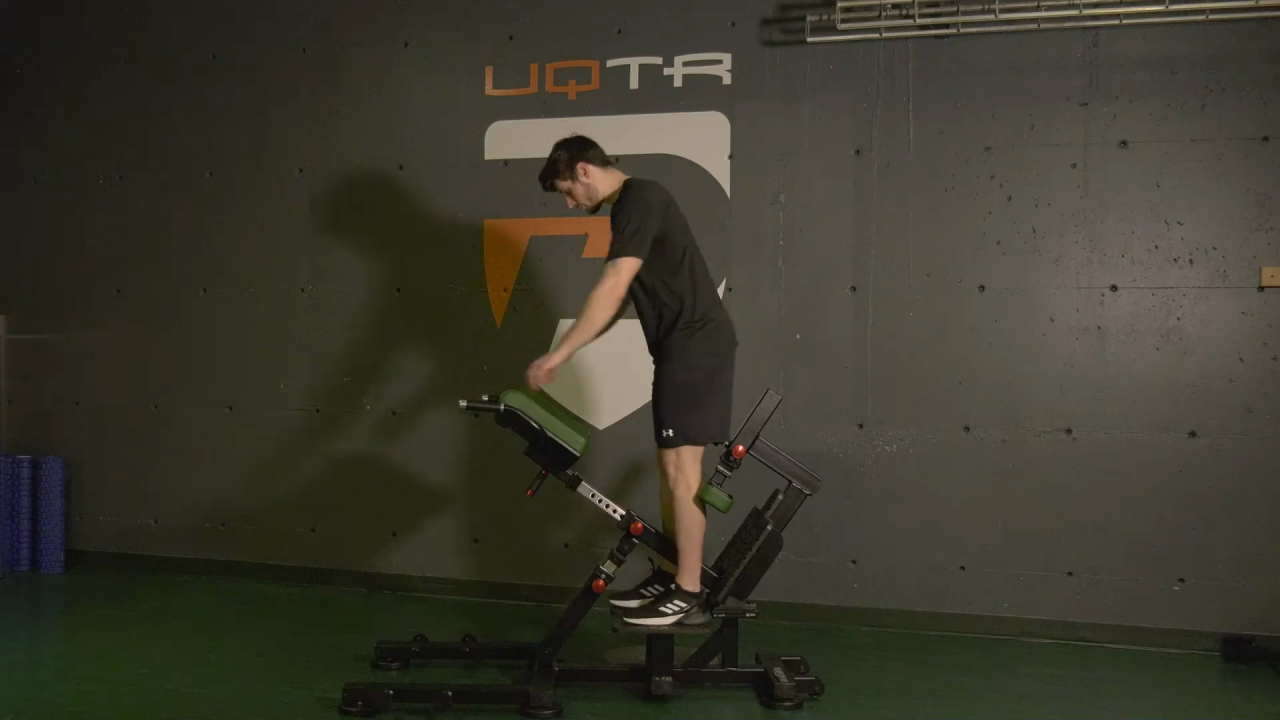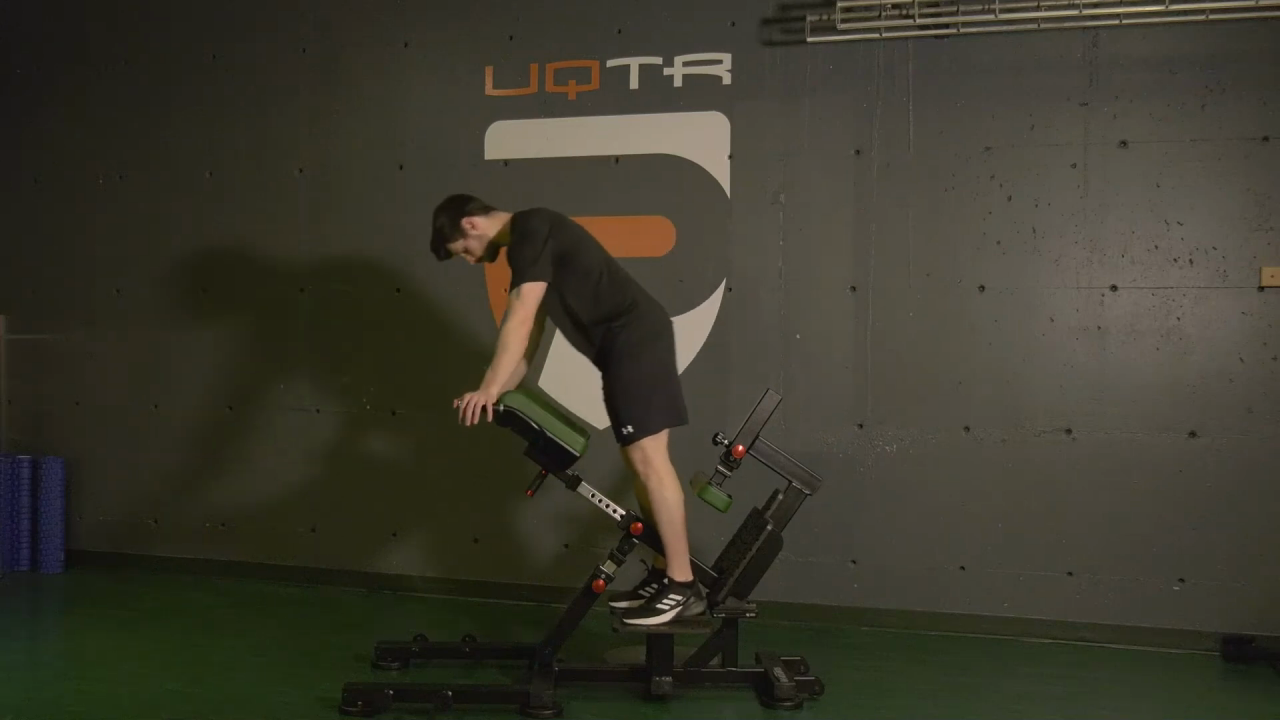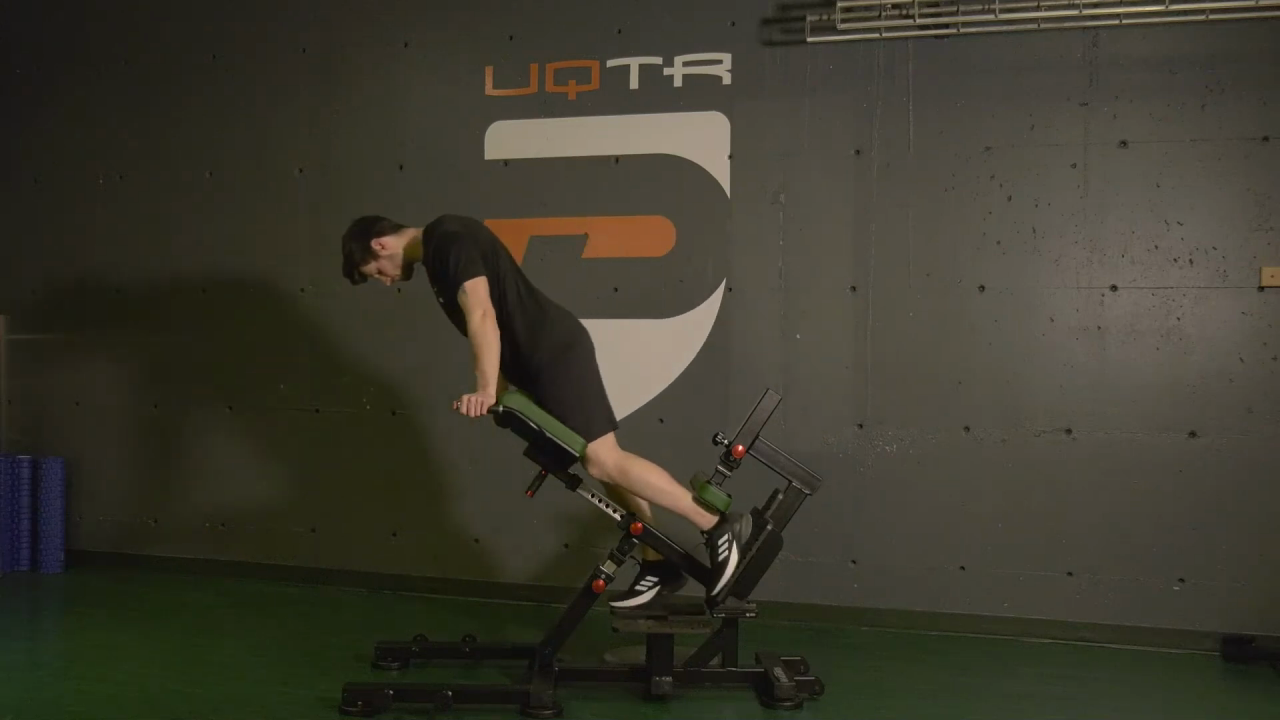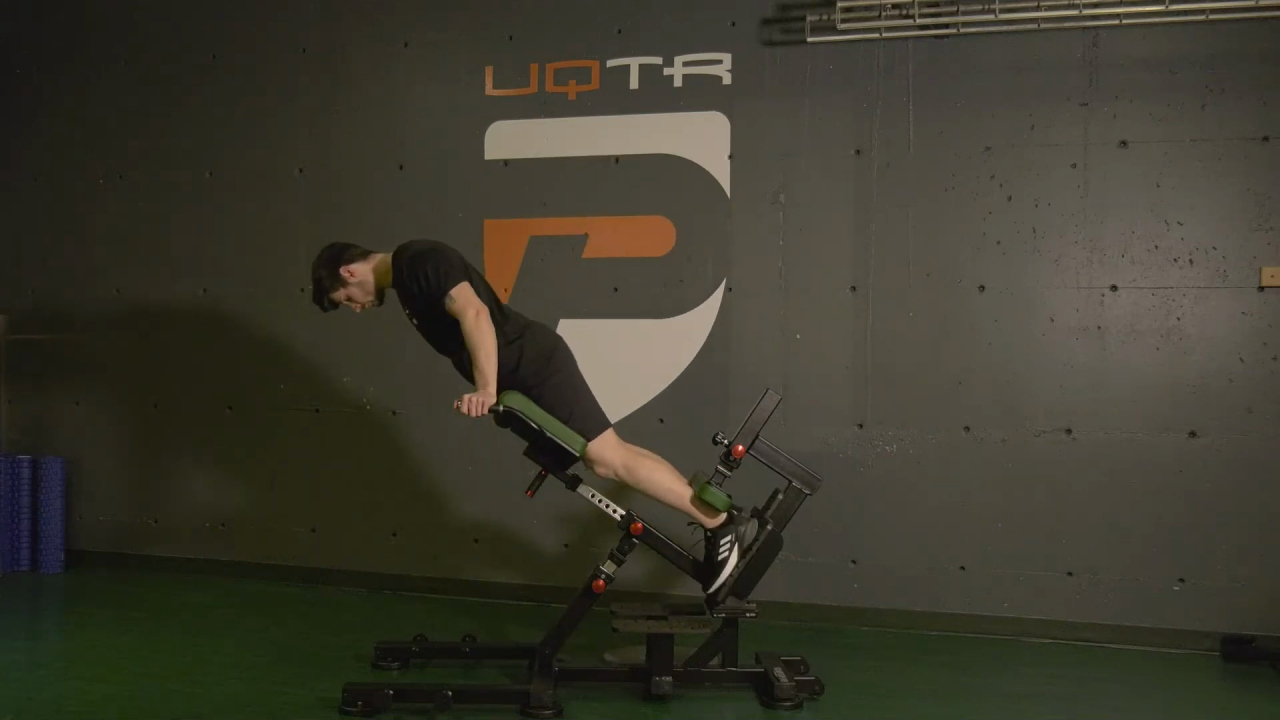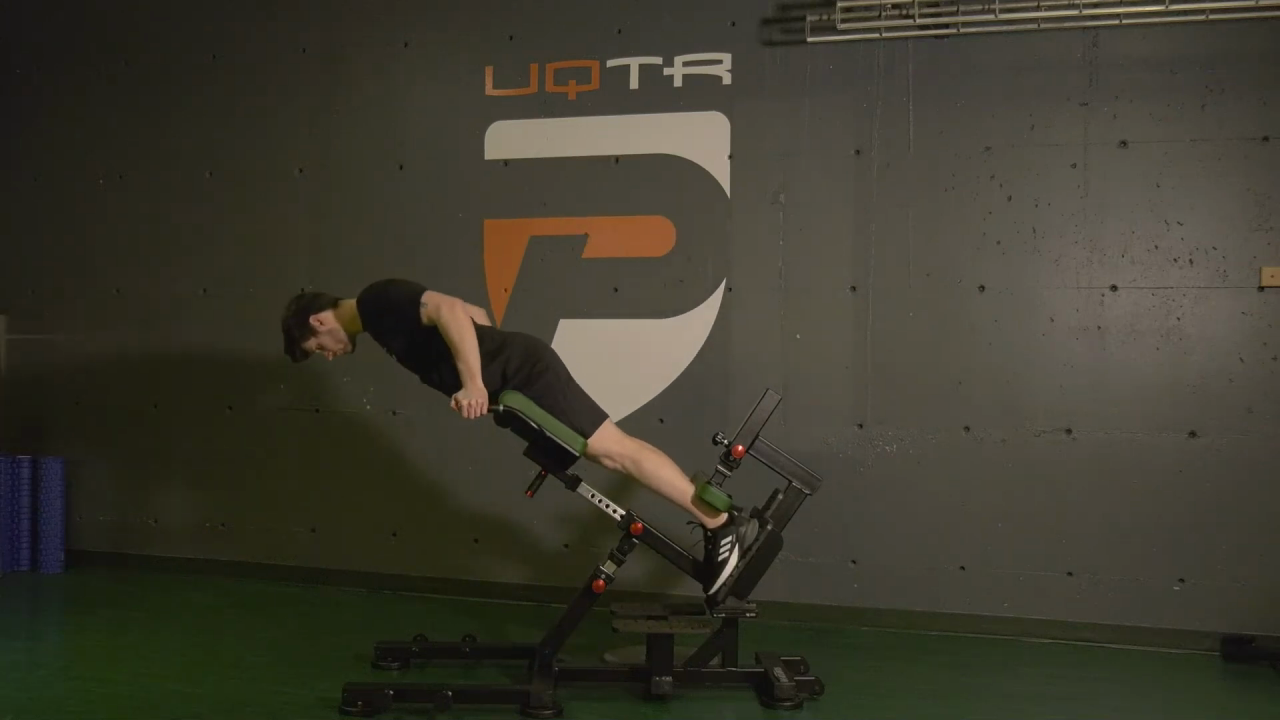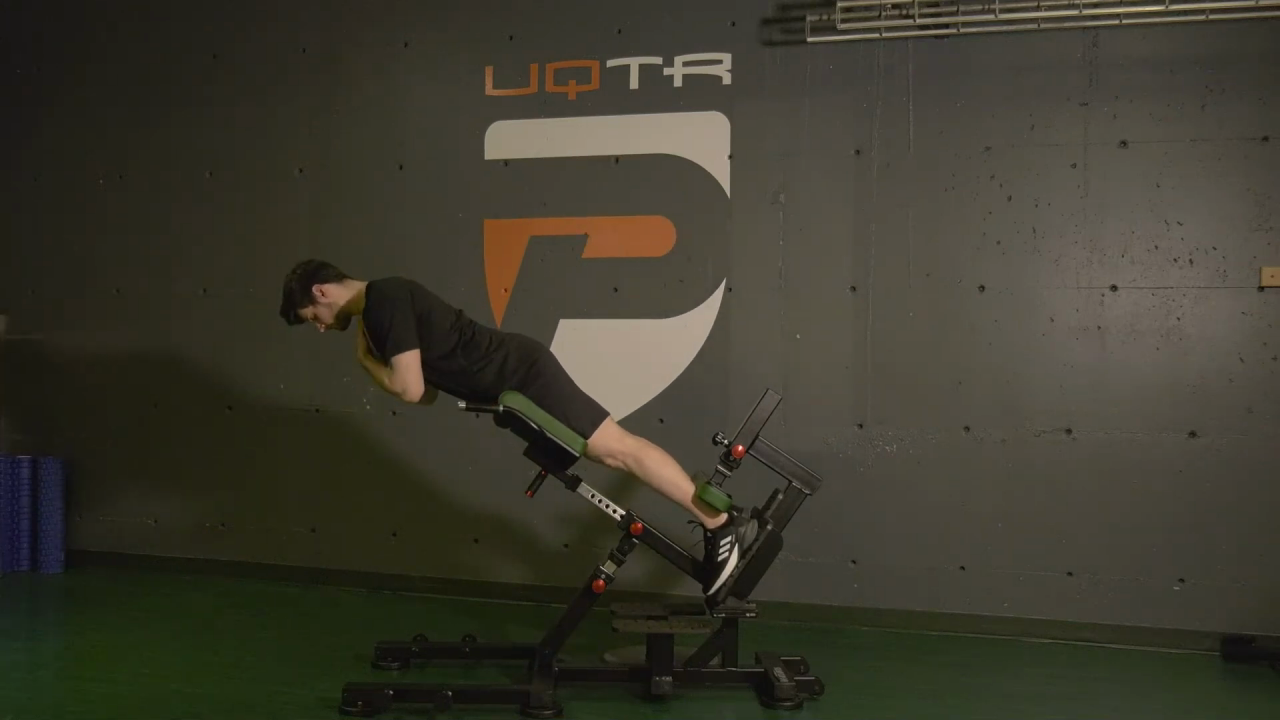
dt=0.7s
person 1, frame 1
left shoulder: (639, 202)
right shoulder: (631, 203)
left elbow: (612, 288)
right elbow: (618, 297)
left wrist: (559, 354)
right wrist: (566, 350)
left hip: (696, 344)
right hip: (681, 345)
left knee: (680, 466)
right knee: (673, 464)
left ankle: (688, 594)
right ankle: (669, 576)
person 1, frame 2
left shoulder: (530, 231)
right shoulder: (528, 241)
left elbow: (519, 320)
right elbow: (530, 332)
left wrist: (488, 390)
right wrist: (501, 392)
left hip: (636, 339)
right hip: (627, 344)
left knee: (647, 459)
right knee: (642, 461)
left ankle: (682, 586)
right ankle: (664, 575)
person 1, frame 3
left shoulder: (446, 238)
right shoulder: (437, 253)
left elbow: (481, 313)
left wrist: (485, 390)
right wrist: (497, 391)
left hip: (554, 354)
right hip: (543, 358)
left knee: (603, 461)
right knee: (603, 460)
left ankle: (719, 525)
right ankle: (657, 564)
person 1, frame 4
left shoulder: (419, 260)
right shoulder: (407, 277)
left elbow: (474, 313)
left wrist: (486, 389)
right wrist: (490, 388)
left hip: (535, 363)
right hip: (525, 369)
left knee: (608, 457)
right knee: (607, 456)
left ankle: (722, 523)
right ankle: (712, 513)
person 1, frame 5
left shoulder: (378, 299)
right shoulder: (381, 317)
left elbow: (451, 310)
right elbow: (478, 312)
left wrist: (473, 382)
left hip: (523, 371)
right hip: (515, 378)
left knee: (614, 448)
right knee: (611, 450)
left ankle: (723, 525)
right ankle: (714, 517)
person 1, frame 6
left shoulder: (385, 299)
right shoulder: (378, 308)
left elbow: (409, 388)
right elbow: (426, 392)
left wrist: (367, 362)
right wrist: (374, 358)
left hip: (520, 373)
right hip: (512, 379)
left knee: (615, 447)
right knee: (613, 449)
left ankle: (723, 523)
right ankle: (715, 520)
